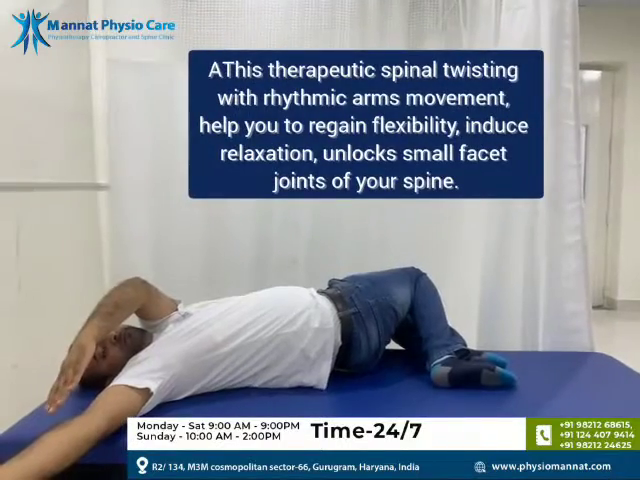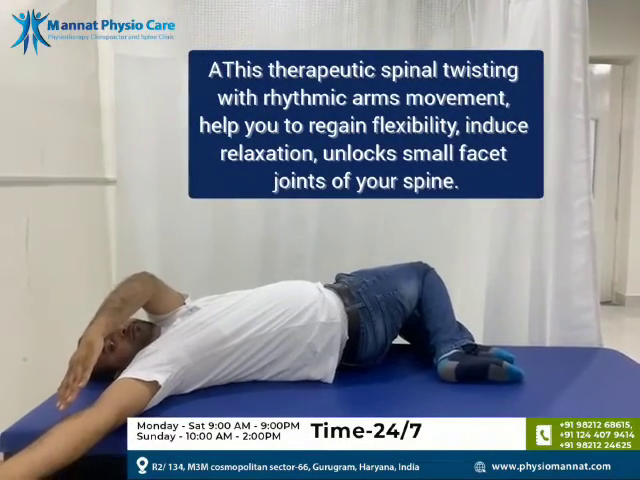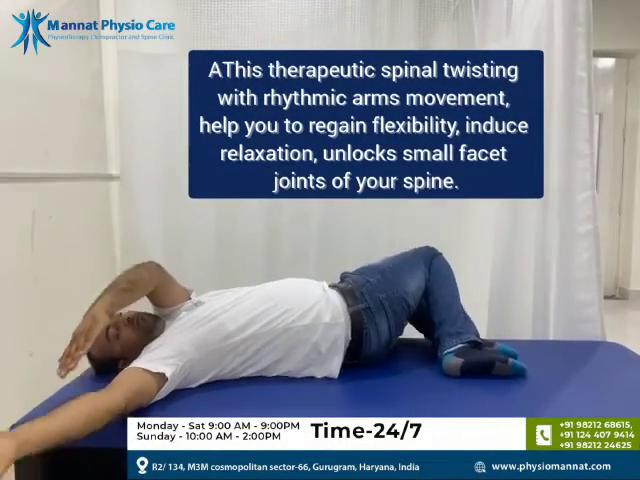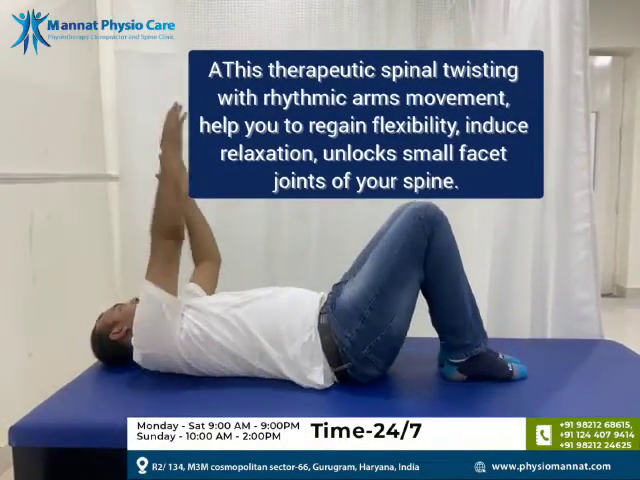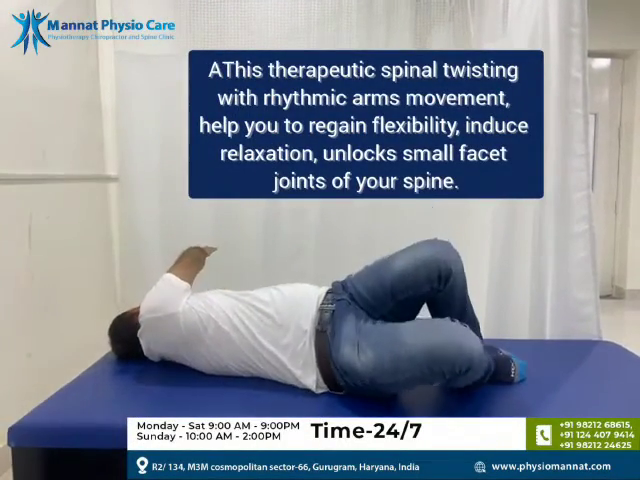
dt=1s
person 1, frame 1
left shoulder: (165, 327)
right shoulder: (147, 373)
left elbow: (136, 287)
right elbow: (91, 425)
left wrist: (86, 331)
left hip: (330, 317)
right knee: (414, 280)
left ankle: (447, 357)
right ankle: (447, 357)
person 1, frame 2
left shoulder: (173, 320)
right shoulder: (154, 367)
left elbow: (143, 282)
right elbow: (101, 417)
left wrist: (94, 327)
left hip: (334, 302)
right knee: (421, 274)
left ankle: (453, 352)
right ankle: (455, 352)
person 1, frame 3
left shoulder: (177, 314)
right shoulder: (160, 359)
left elbow: (151, 271)
right elbow: (109, 402)
left wrist: (100, 304)
left hip: (339, 304)
right hip: (353, 317)
left knee: (423, 270)
right knee: (428, 259)
left ankle: (459, 346)
right ankle: (460, 345)
person 1, frame 4
left shoulder: (179, 315)
right shoulder: (153, 341)
left elbow: (209, 259)
right elbow: (166, 237)
left wrist: (182, 193)
left hip: (328, 317)
right hip: (345, 345)
left knee: (414, 219)
right knee: (422, 219)
left ankle: (463, 355)
right ankle: (468, 355)
person 1, frame 5
left shoulder: (176, 319)
right shoulder: (158, 320)
right elbow: (188, 261)
left hip: (333, 303)
right hip: (336, 355)
left knee: (439, 258)
right knee: (460, 352)
left ankle: (470, 350)
right ankle: (486, 366)
